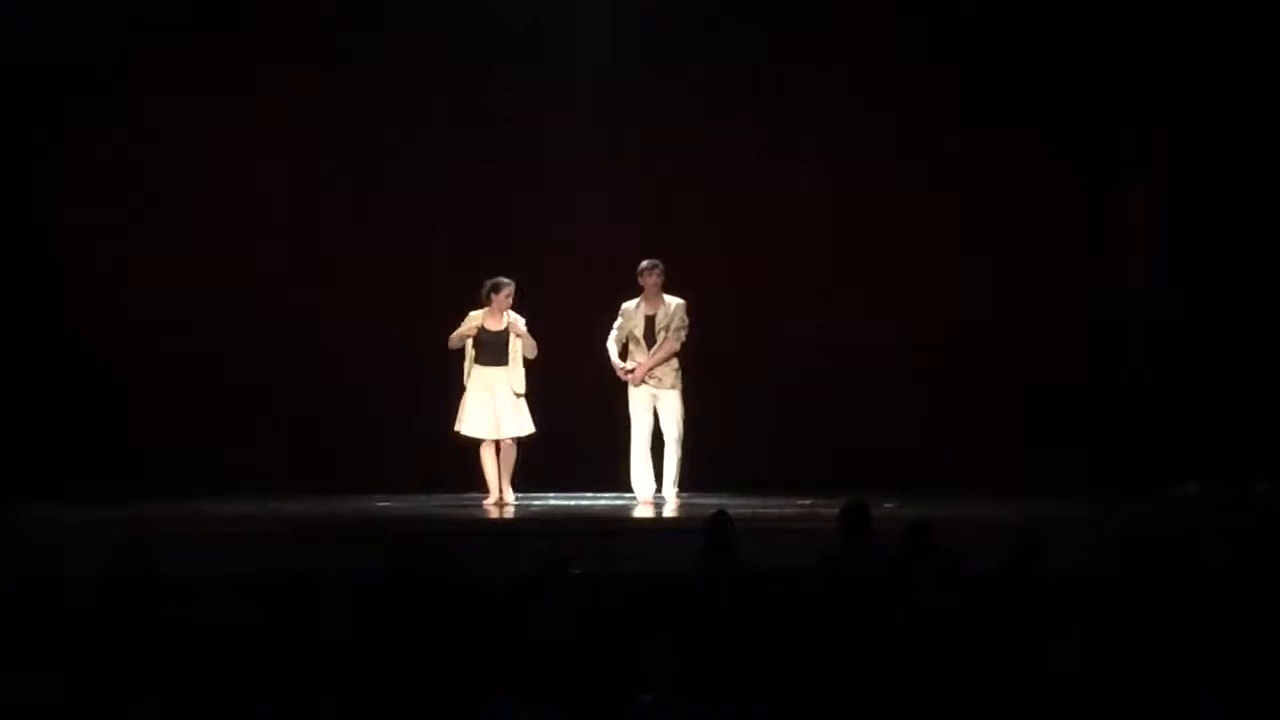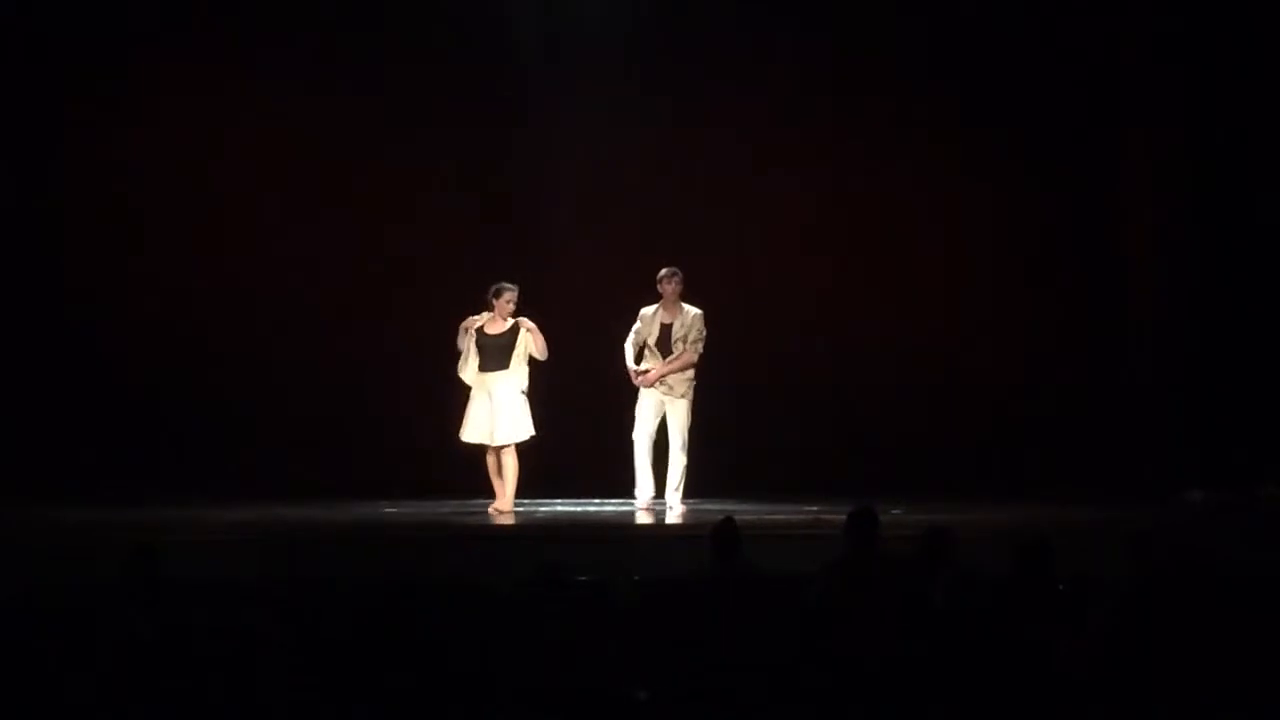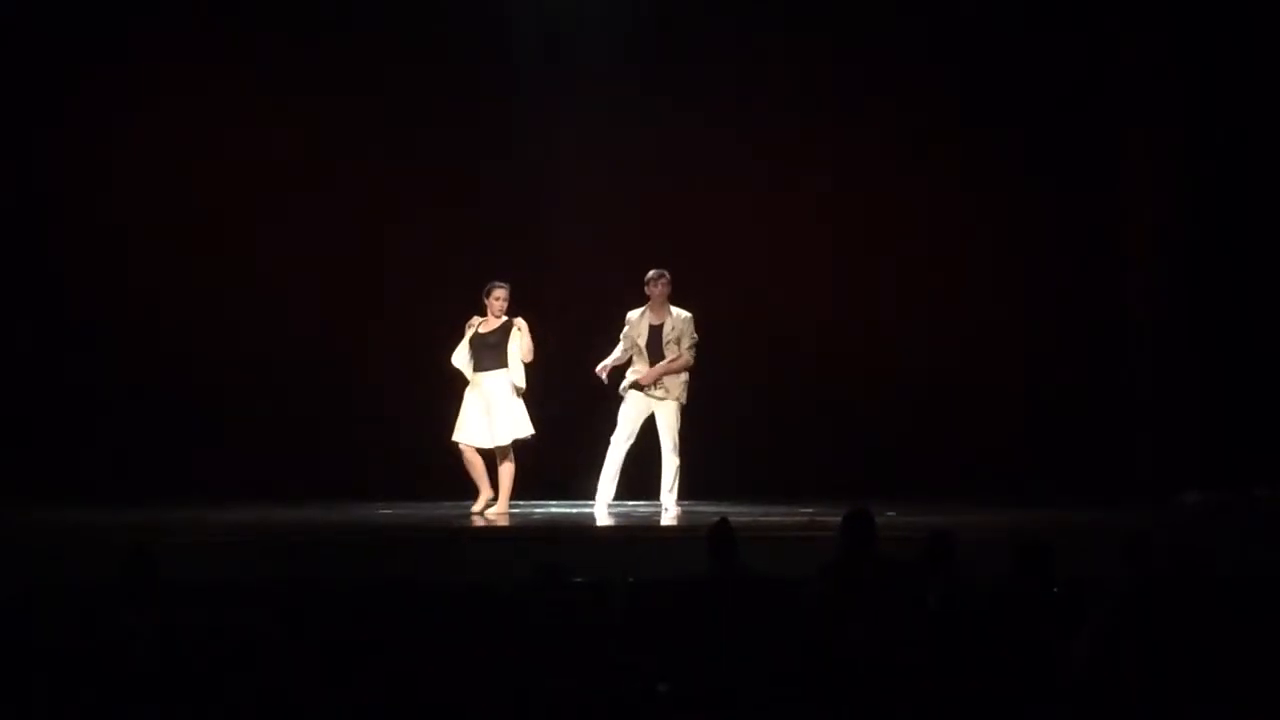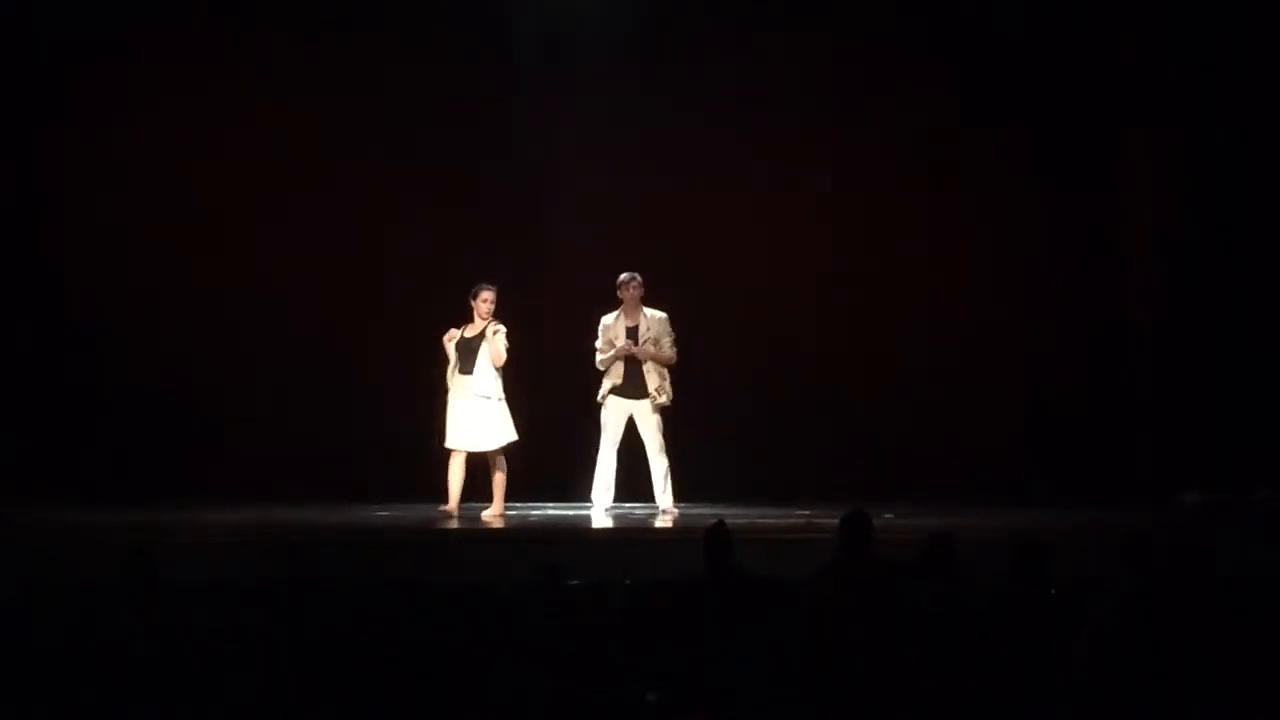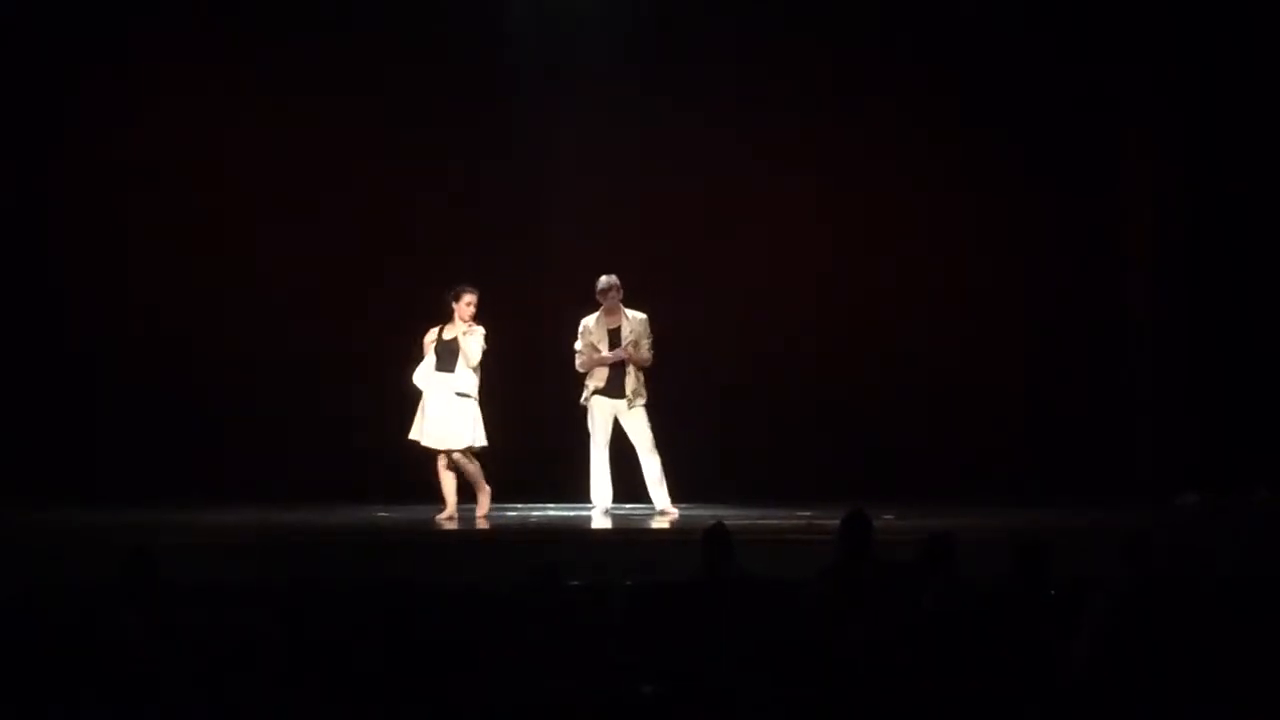
dt=0.4s
person 1, frame 1
left shoulder: (676, 306)
right shoulder: (628, 309)
left elbow: (674, 344)
right elbow: (613, 339)
left wrist: (645, 366)
right wrist: (616, 361)
left hip: (668, 378)
right hip: (639, 380)
left knee: (673, 435)
right knee: (640, 436)
left ankle: (670, 490)
right ankle: (644, 492)
person 1, frame 2
left shoulder: (694, 316)
right shoulder: (647, 314)
left elbow: (691, 355)
right elbow: (631, 342)
left wrist: (659, 371)
right wrist: (630, 364)
left hip: (680, 386)
right hip: (651, 385)
left knee: (678, 444)
right knee: (642, 436)
left ankle: (674, 499)
right ankle: (643, 494)
person 1, frame 3
left shoulder: (683, 319)
right shoulder: (634, 318)
left elbow: (688, 359)
right elbow: (624, 348)
left wrist: (657, 371)
right wrist: (608, 362)
left hip: (668, 390)
right hip: (638, 388)
left knee: (670, 446)
right knee: (620, 440)
left ankle: (669, 501)
right ankle: (603, 498)
person 1, frame 4
left shoulder: (658, 319)
right shoulder: (608, 322)
left elbow: (671, 356)
right elbow: (600, 362)
left wrist: (650, 353)
right wrist: (615, 352)
left hip: (647, 395)
right hip: (615, 393)
left knee: (656, 448)
right knee: (607, 447)
left ankle: (665, 503)
right ankle: (601, 502)
person 1, frame 5
left shoulder: (638, 320)
right shoulder: (588, 324)
left elbow: (647, 359)
right elbow: (580, 364)
left wrist: (632, 355)
right wrist: (599, 358)
left hip: (630, 395)
right hip: (600, 394)
left knee: (647, 446)
right knee: (599, 448)
left ankle: (662, 502)
right ankle: (601, 503)
person 2, frame 1
left shoulder: (515, 321)
right shoulder: (475, 318)
left elbow: (532, 353)
right elbow: (452, 343)
left wrist: (523, 334)
right wrist: (464, 334)
left hip: (506, 382)
right hip: (480, 382)
left knee: (508, 439)
right knee: (486, 439)
left ankle: (506, 484)
right ankle: (494, 492)
person 2, frame 2
left shoulder: (520, 328)
right shoulder: (480, 324)
left elbow: (542, 354)
right elbow: (463, 348)
left wrist: (534, 329)
right wrist: (462, 328)
left hip: (507, 387)
right hip: (482, 387)
left knee: (506, 445)
right knee: (490, 447)
left ankle: (508, 500)
right ankle: (499, 497)
person 2, frame 3
left shoulder: (512, 327)
right shoulder: (477, 326)
left elbow: (527, 356)
right elbow: (467, 357)
left wrist: (525, 328)
right wrist: (467, 330)
left hip: (501, 387)
right hip: (476, 388)
left knee: (503, 447)
right knee: (466, 446)
left ankle: (503, 502)
right ankle: (485, 490)
person 2, frame 4
left shoulder: (496, 329)
right shoulder: (462, 331)
left elbow: (499, 361)
left wrist: (491, 336)
right wrist: (448, 344)
left hip: (484, 393)
right hip: (461, 392)
left knee: (493, 452)
right knee: (457, 449)
left ankle: (498, 504)
right ankle: (453, 503)
person 2, frame 5
left shoulder: (475, 332)
right shoulder: (439, 331)
left elbow: (472, 361)
right elbow: (431, 362)
left wrist: (461, 335)
right wrist: (427, 344)
left hip: (460, 394)
right hip: (436, 393)
left knee: (458, 453)
right knee: (441, 454)
left ankle: (483, 490)
right ankle: (451, 506)
